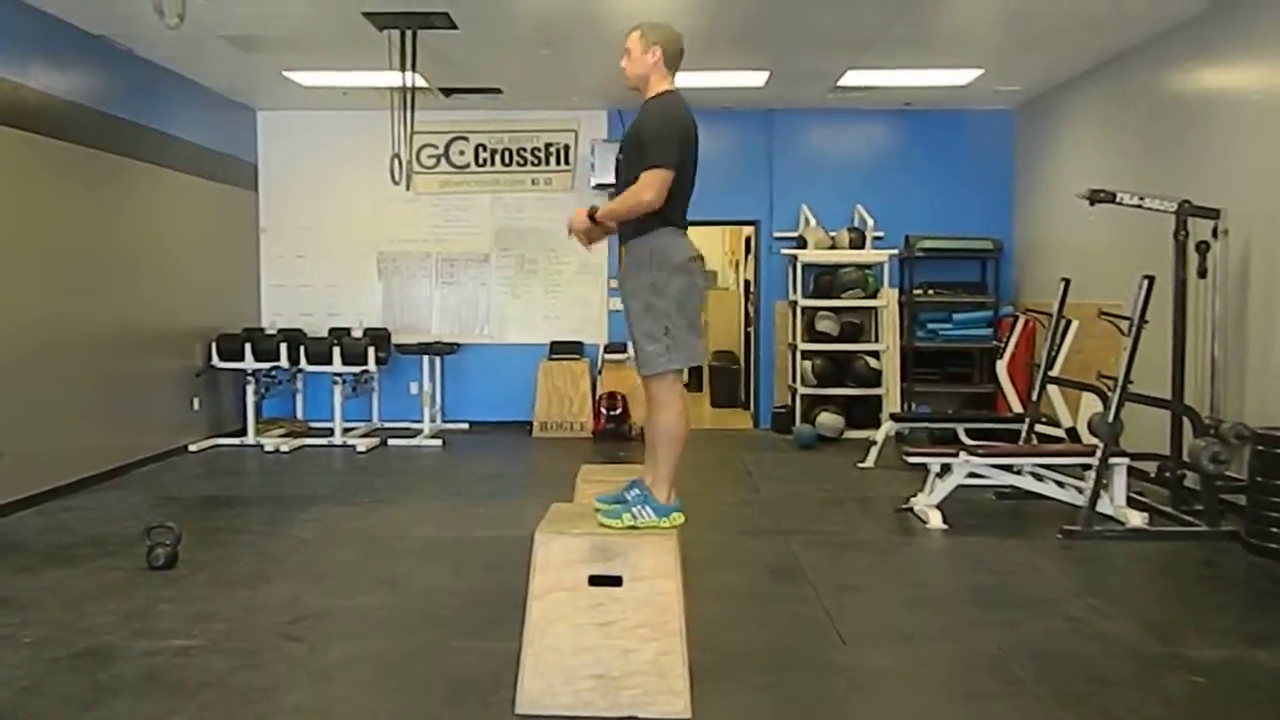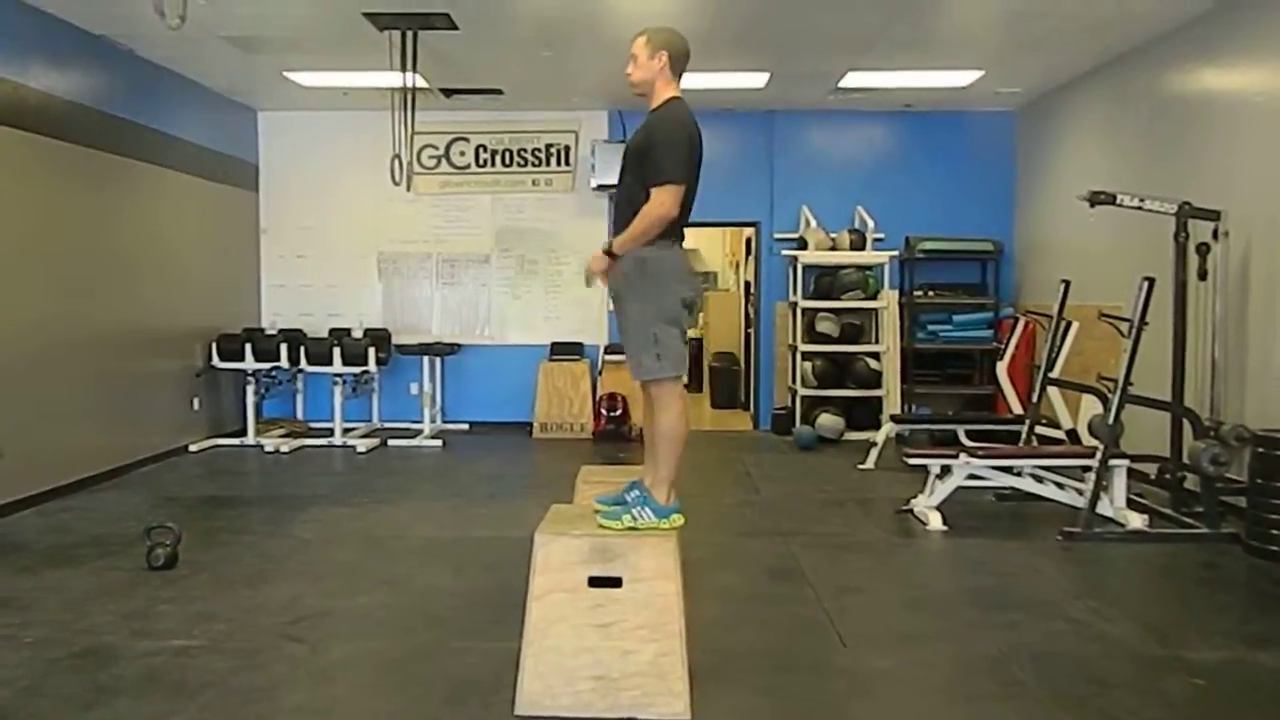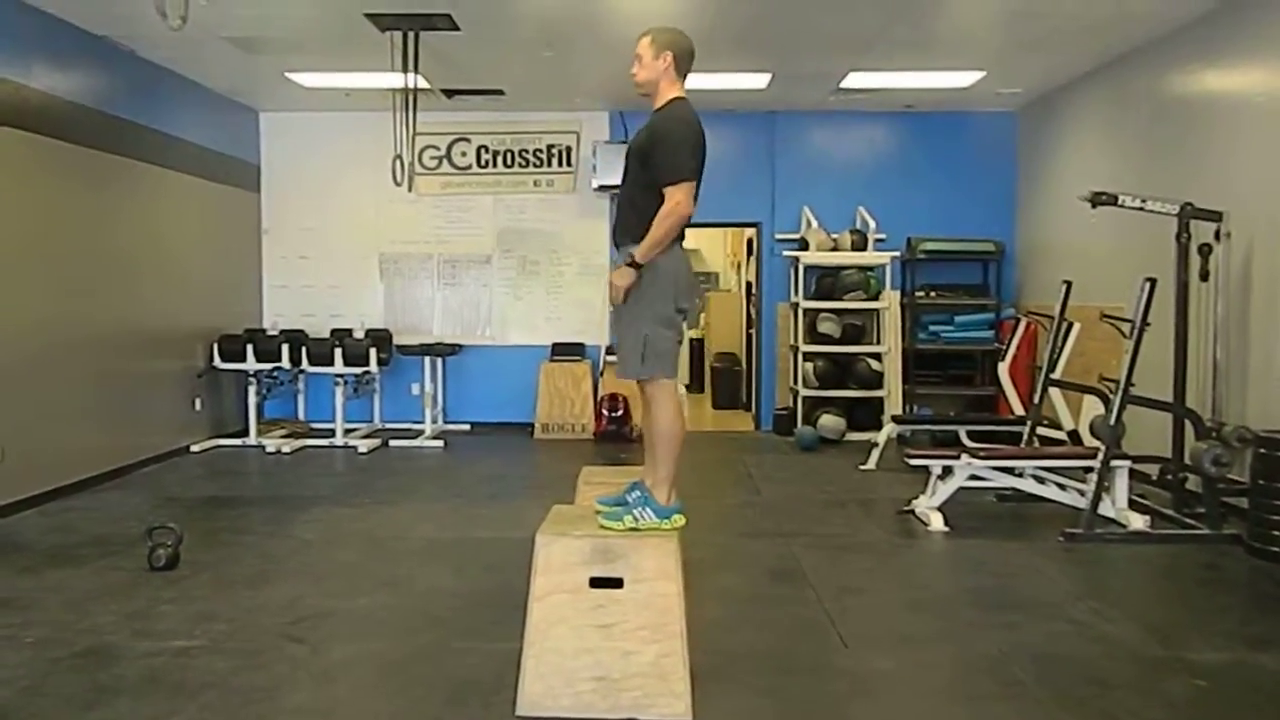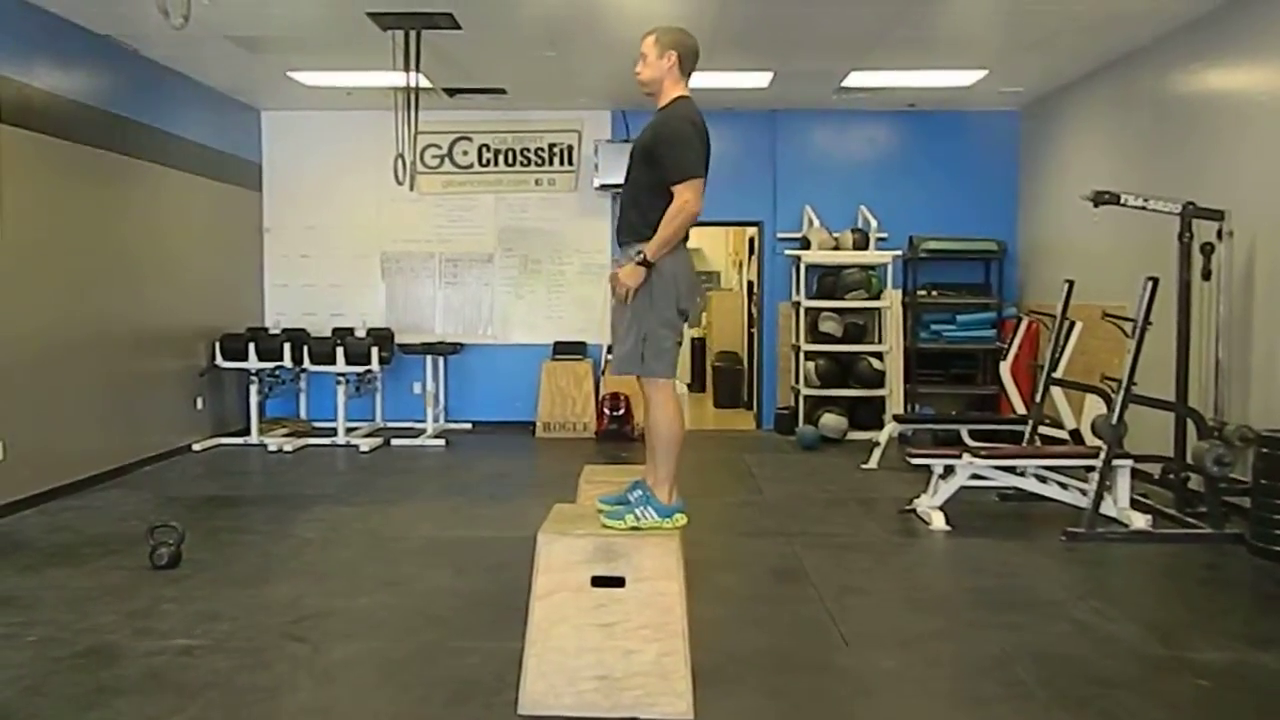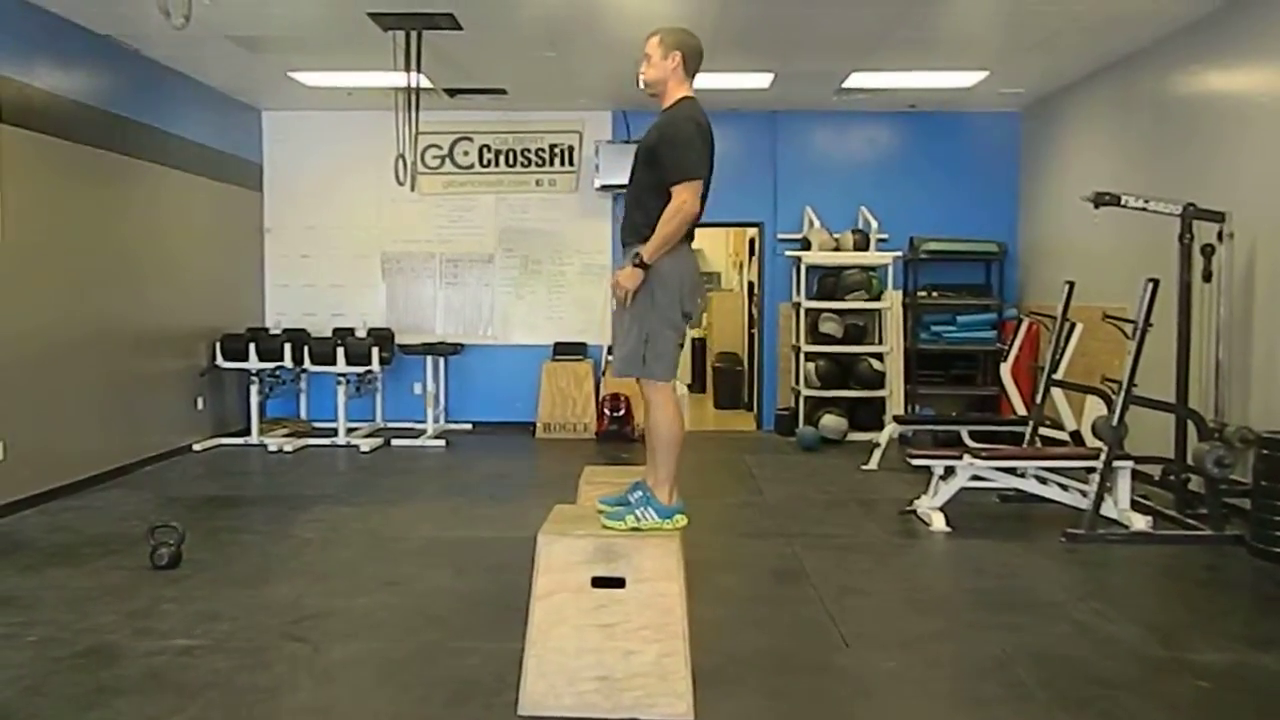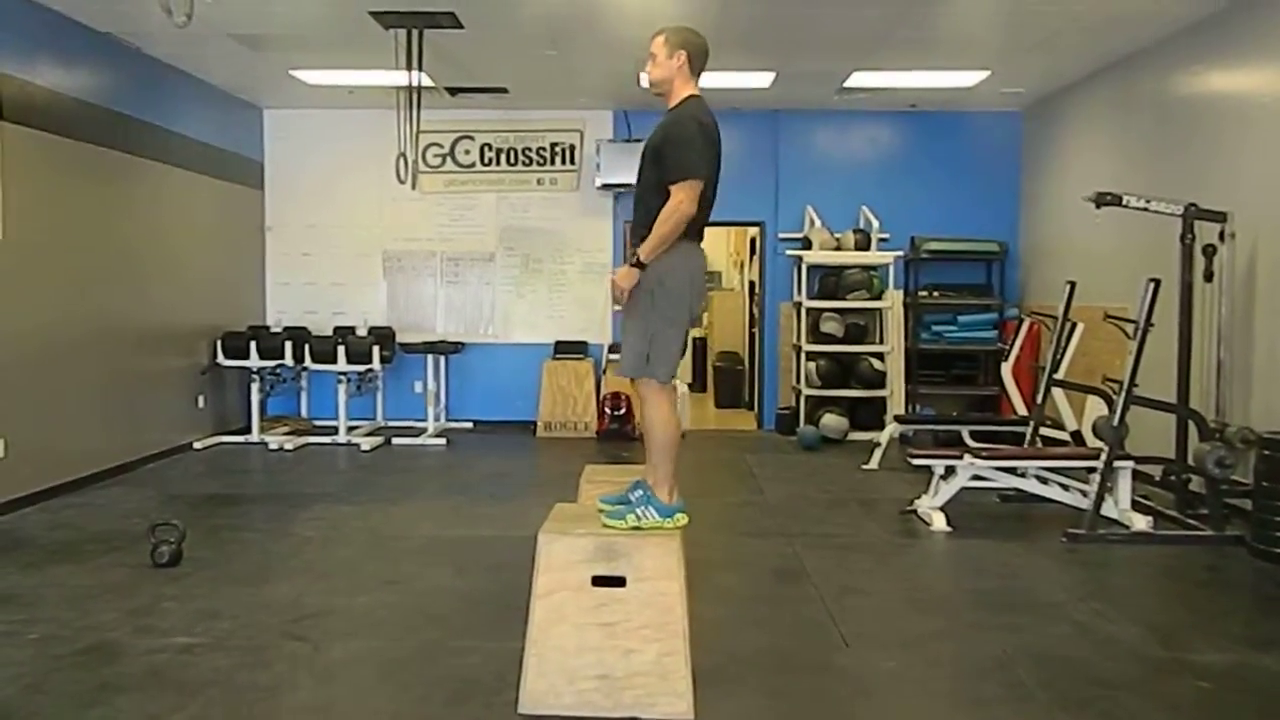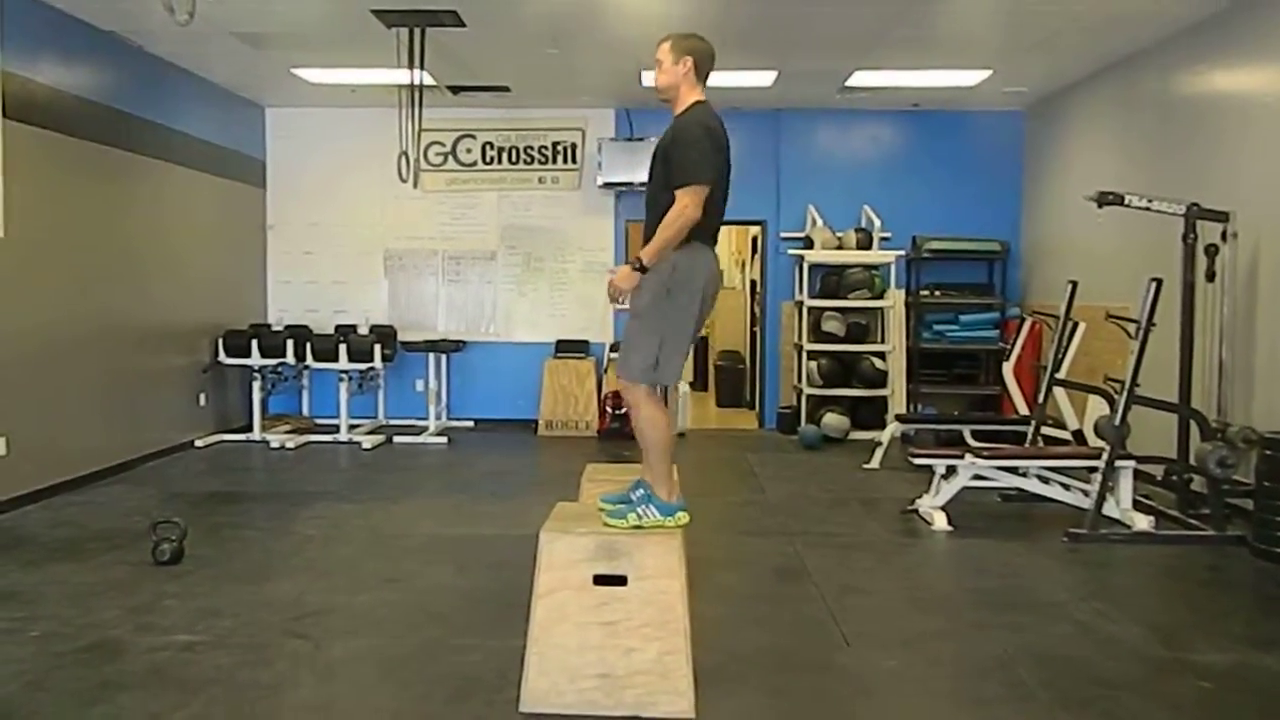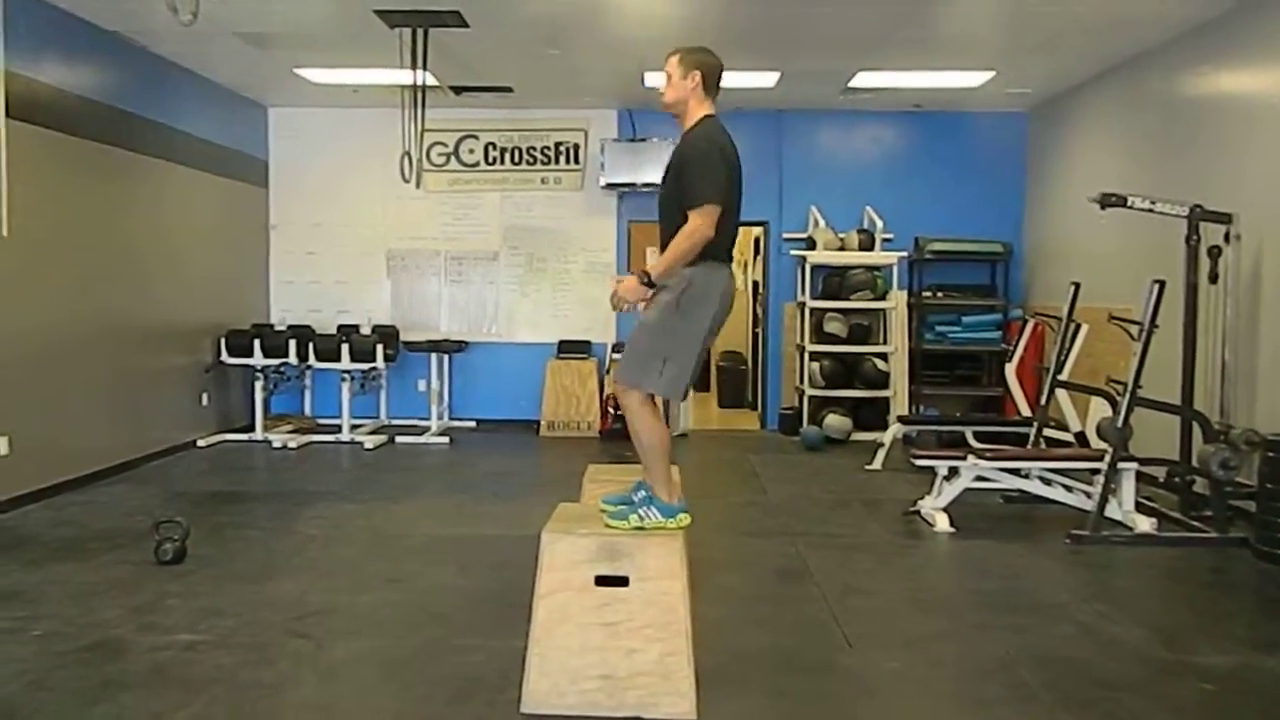
dt=0.1s
person 1, frame 1
left shoulder: (663, 114)
right shoulder: (661, 114)
left elbow: (650, 193)
left wrist: (592, 218)
right wrist: (602, 222)
left hip: (657, 253)
right hip: (653, 252)
left knee: (664, 379)
right knee: (655, 377)
left ankle: (661, 500)
right ankle: (652, 484)
person 1, frame 2
left shoulder: (670, 123)
right shoulder: (664, 120)
left elbow: (663, 207)
left wrist: (610, 251)
right wrist: (619, 251)
left hip: (650, 263)
right hip: (647, 262)
left knee: (663, 384)
right knee: (655, 382)
left ankle: (661, 501)
right ankle: (650, 486)
person 1, frame 3
left shoulder: (674, 123)
right shoulder: (666, 121)
left elbow: (679, 205)
left wrist: (632, 264)
left hip: (649, 266)
right hip: (646, 265)
left knee: (658, 382)
right knee: (650, 381)
left ankle: (662, 502)
right ankle: (651, 486)
person 1, frame 4
left shoulder: (679, 122)
right shoulder: (669, 120)
left elbow: (688, 203)
left wrist: (641, 261)
left hip: (654, 265)
right hip: (650, 262)
left knee: (656, 381)
right knee: (652, 380)
left ankle: (664, 501)
right ankle: (653, 486)
person 1, frame 5
left shoulder: (682, 123)
right shoulder: (676, 122)
left elbow: (685, 204)
left wrist: (639, 262)
left hip: (659, 265)
right hip: (656, 263)
left knee: (656, 383)
right knee: (652, 381)
left ankle: (664, 502)
right ankle: (653, 486)
person 1, frame 6
left shoulder: (687, 122)
right shoulder: (683, 120)
left elbow: (683, 204)
left wrist: (636, 262)
left hip: (665, 264)
right hip: (662, 263)
left knee: (652, 383)
right knee: (649, 381)
left ankle: (665, 501)
right ankle: (654, 486)
person 1, frame 7
left shoulder: (693, 128)
right shoulder: (694, 126)
left elbow: (688, 209)
left wrist: (637, 265)
right wrist: (645, 264)
left hip: (680, 267)
right hip: (677, 266)
left knee: (638, 383)
right knee: (640, 382)
left ankle: (664, 500)
right ankle: (654, 485)
person 1, frame 8
left shoulder: (703, 144)
right shoulder: (703, 141)
left elbow: (701, 227)
left wrist: (645, 278)
right wrist: (655, 278)
left hip: (695, 282)
right hip: (690, 281)
left knee: (632, 388)
right knee: (639, 387)
left ankle: (665, 502)
right ankle: (655, 488)
